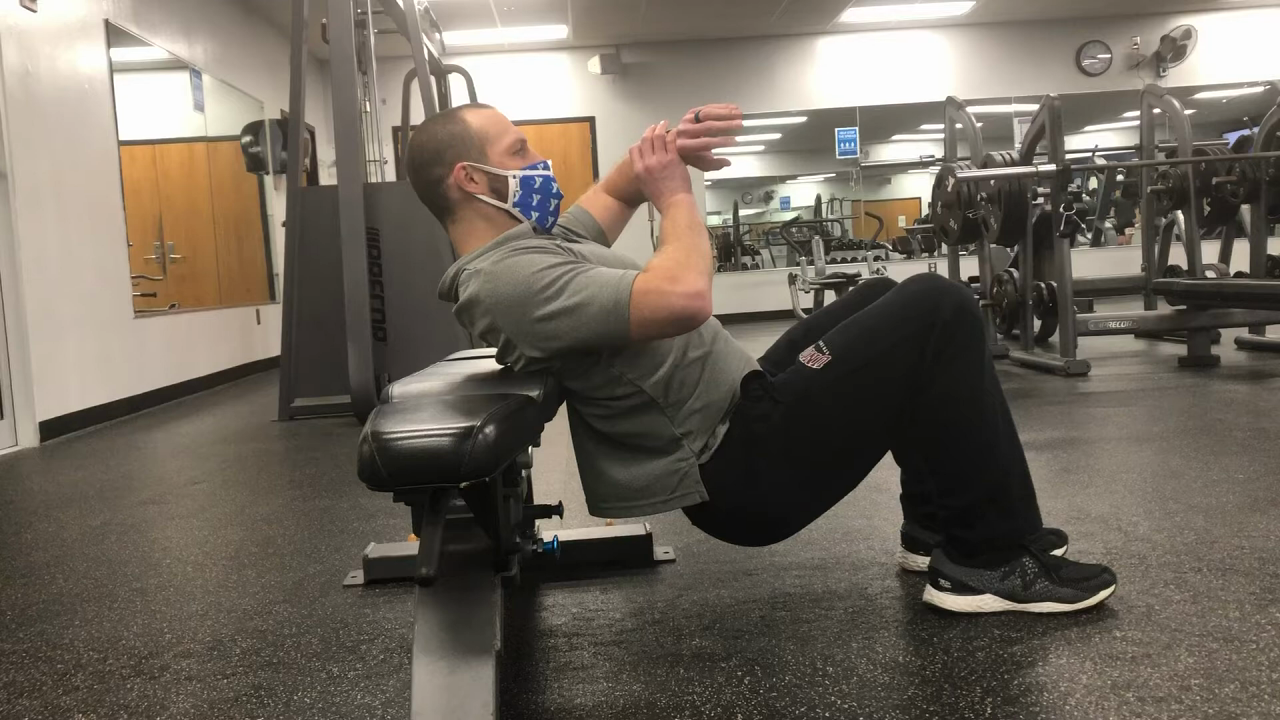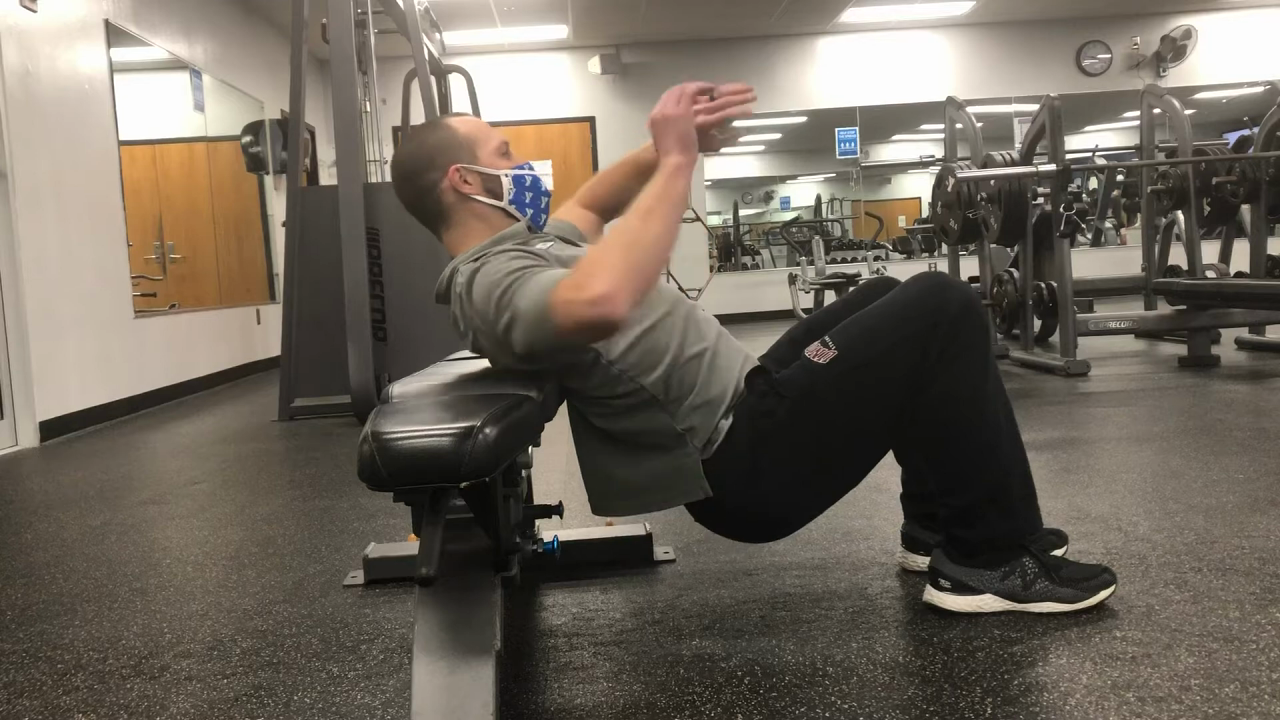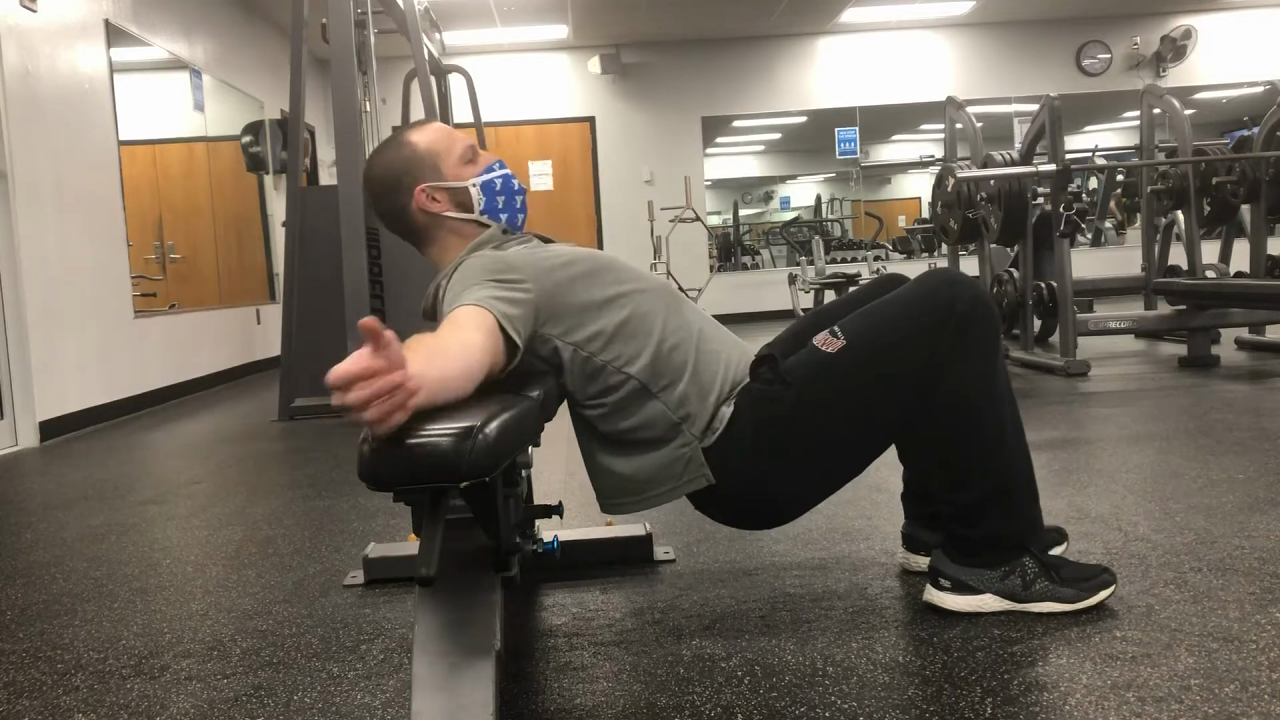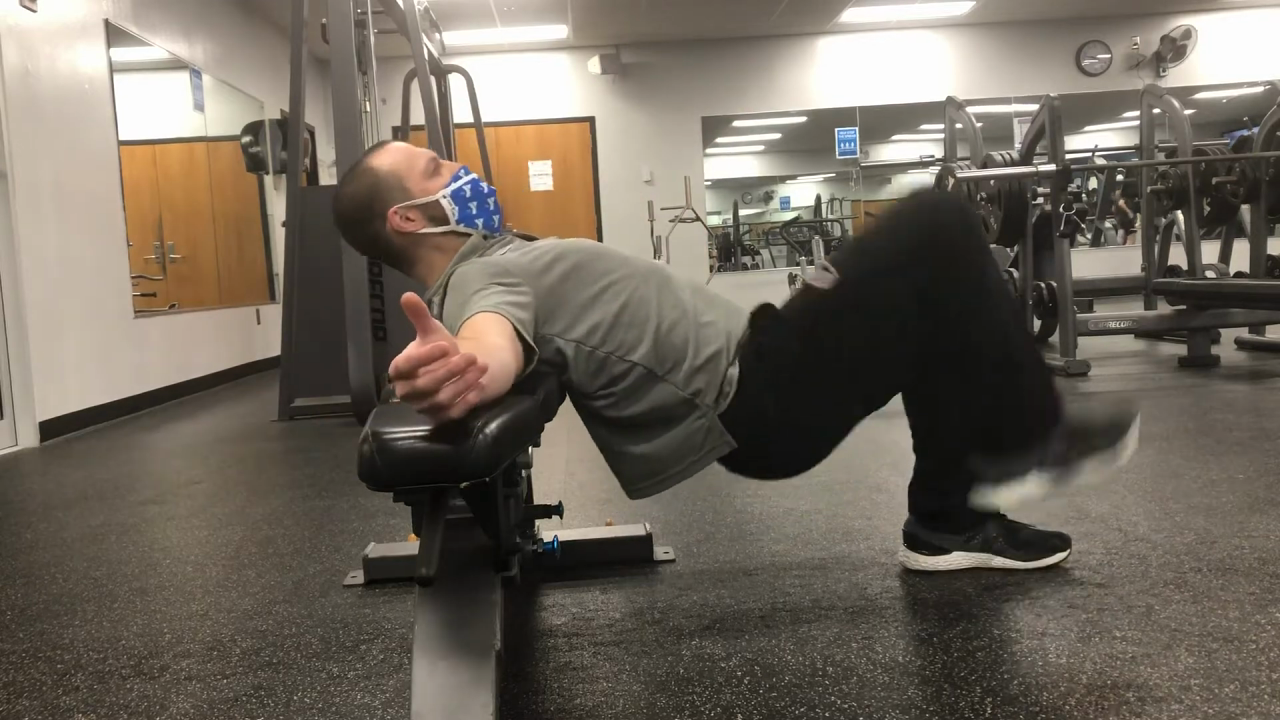
dt=0.7s
person 1, frame 1
left shoulder: (530, 244)
right shoulder: (512, 279)
left elbow: (616, 189)
right elbow: (684, 297)
left wrist: (671, 139)
right wrist: (676, 192)
left hip: (740, 415)
right hip: (745, 464)
left knee: (885, 299)
right knee: (936, 310)
left ankle: (936, 526)
right ankle: (989, 561)
person 1, frame 2
left shoulder: (515, 248)
right shoulder: (497, 281)
left elbow: (589, 208)
right elbow: (606, 301)
left wrist: (676, 141)
right wrist: (674, 161)
left hip: (742, 410)
right hip: (744, 460)
left knee: (889, 298)
right knee: (941, 308)
left ankle: (937, 528)
right ankle: (990, 562)
person 1, frame 3
left shoulder: (499, 254)
right shoulder: (486, 277)
right elbow: (464, 342)
right wrist: (403, 378)
left hip: (744, 402)
right hip: (748, 448)
left knee: (899, 298)
right knee: (950, 307)
left ankle: (939, 527)
right ankle: (988, 561)
person 1, frame 4
left shoulder: (493, 261)
right shoulder: (479, 287)
right elbow: (492, 347)
right wrist: (454, 369)
left hip: (757, 379)
right hip: (764, 396)
left knee: (936, 314)
right knee: (931, 228)
left ankle: (949, 523)
right ankle: (1019, 448)
